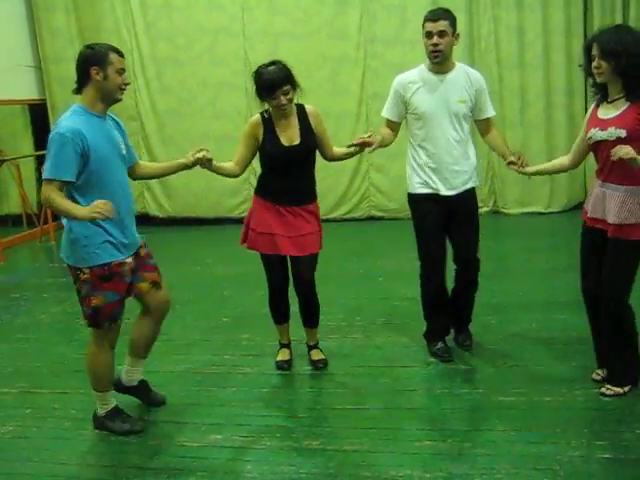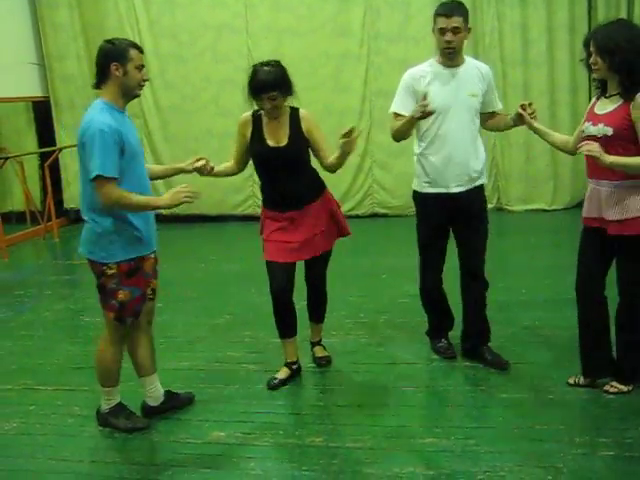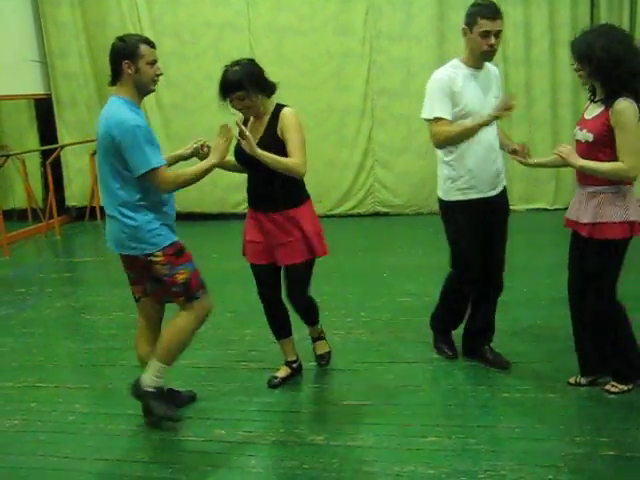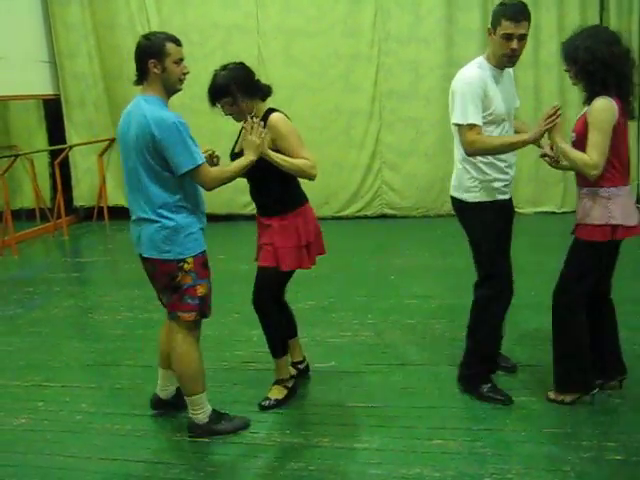
dt=0.4s
person 1, frame 1
left shoulder: (113, 124)
right shoulder: (69, 131)
left elbow: (134, 168)
right elbow: (50, 192)
left wrist: (183, 164)
right wrist: (81, 212)
left hip: (128, 241)
right hip: (94, 252)
left knee: (159, 303)
right knee: (105, 332)
left ankle: (131, 377)
right ankle: (105, 411)
person 1, frame 2
left shoulder: (120, 118)
right shoulder: (101, 125)
right elbow: (107, 194)
left wrist: (181, 167)
right wrist: (161, 202)
left hip: (138, 243)
right hip: (115, 248)
left knee: (142, 320)
right knee: (118, 329)
left ankle: (154, 397)
right ankle: (109, 407)
person 1, frame 3
left shoulder: (119, 112)
right shoulder: (127, 121)
right elbow: (164, 182)
left wrist: (183, 153)
right wrist: (212, 160)
left hip: (137, 233)
right hip: (148, 235)
left knee: (151, 313)
right knee: (198, 305)
left ankle: (155, 389)
right ankle: (150, 382)
person 1, frame 4
left shoulder: (132, 114)
right shoulder: (164, 121)
right elbow: (207, 180)
left wrist: (198, 158)
right wrist: (249, 157)
left hip: (151, 236)
right hip: (177, 240)
left knee: (177, 318)
right knee: (188, 327)
left ankle: (166, 393)
right ankle: (201, 416)
person 2, frame 1
left shoulder: (472, 80)
right shoulder: (405, 83)
left elbow: (486, 127)
right elbow: (390, 129)
left wrist: (506, 154)
right wrist: (374, 141)
left hip: (463, 188)
right hip: (424, 190)
left knee: (469, 261)
right knee: (432, 265)
left ankle: (460, 321)
right ankle: (436, 332)
person 2, frame 2
left shoulder: (481, 73)
right shoulder: (416, 77)
right elbow: (396, 132)
left wrist: (516, 120)
right wrist: (413, 119)
left hip: (471, 187)
right hip: (430, 190)
left knee: (474, 269)
right knee: (431, 269)
left ankle: (476, 341)
right ankle: (439, 331)
person 2, frame 3
left shoulder: (493, 74)
right shoulder: (444, 79)
right elbow: (440, 137)
left wrist: (509, 144)
right wrist: (486, 117)
left hip: (495, 192)
right hip: (459, 196)
left knee: (491, 273)
right knee: (465, 271)
left ankle: (478, 342)
right ankle: (442, 327)
person 2, frame 4
left shoulder: (507, 73)
right shoulder: (471, 79)
right elbow: (472, 143)
left wrist: (537, 139)
right wrist: (528, 137)
left hip: (500, 193)
right hip: (476, 197)
left knee: (498, 279)
right knee: (495, 283)
left ankle: (486, 349)
right ankle: (474, 373)
person 3, frame 1
right shoulder: (596, 108)
right elbow: (572, 160)
right wrist: (530, 170)
right hip: (599, 206)
right knee: (591, 289)
right ankle: (607, 361)
person 3, frame 2
right shoulder: (598, 100)
right elbow: (573, 145)
left wrist: (606, 158)
right wrist: (534, 126)
right hip: (597, 205)
right knee: (587, 287)
right ankle: (597, 366)
person 3, frame 3
right shoulder: (594, 104)
left wrist: (579, 161)
right wrist: (534, 161)
right hip: (586, 210)
left knee: (602, 295)
right knee: (579, 290)
right ankle: (595, 365)
person 3, frame 4
left shoulder: (602, 105)
right shoulder: (607, 103)
left elbow: (594, 167)
left wrist: (559, 142)
right wrist: (562, 163)
left hip: (603, 212)
right hip: (604, 210)
left knee: (568, 296)
right knee: (595, 293)
left ankle: (573, 383)
right ankle: (608, 370)
person 4, frame 1
left shoulder: (310, 114)
right shoulder: (257, 124)
left elbow: (329, 153)
right elbow: (237, 167)
left wrist: (356, 150)
right wrist: (210, 165)
left hip: (305, 211)
right hip: (269, 212)
left knee: (306, 283)
right knee: (277, 283)
left ankle: (313, 343)
right ankle: (284, 343)
person 4, frame 2
left shoulder: (302, 118)
right shoulder: (247, 123)
left elbow: (330, 164)
right elbow: (237, 165)
left wrist: (346, 150)
right wrist: (210, 170)
left hip: (316, 211)
right hip: (277, 218)
left knee: (316, 281)
right knee: (279, 290)
left ankle: (316, 341)
right ankle: (290, 361)
person 4, frame 3
left shoulder: (286, 116)
right shoulder: (245, 121)
left elbow: (299, 169)
left wrist: (256, 151)
left hip: (293, 218)
right hip: (259, 220)
left knee: (297, 293)
right knee: (267, 293)
left ankle: (317, 335)
right ankle: (291, 360)
person 4, frame 4
left shoulder: (275, 121)
right shoulder: (249, 124)
left elbow: (310, 169)
left wrist: (265, 152)
left hip: (289, 222)
right hip: (272, 222)
left knee: (263, 299)
right knee: (272, 297)
left ankle: (283, 379)
right ankle: (298, 361)
